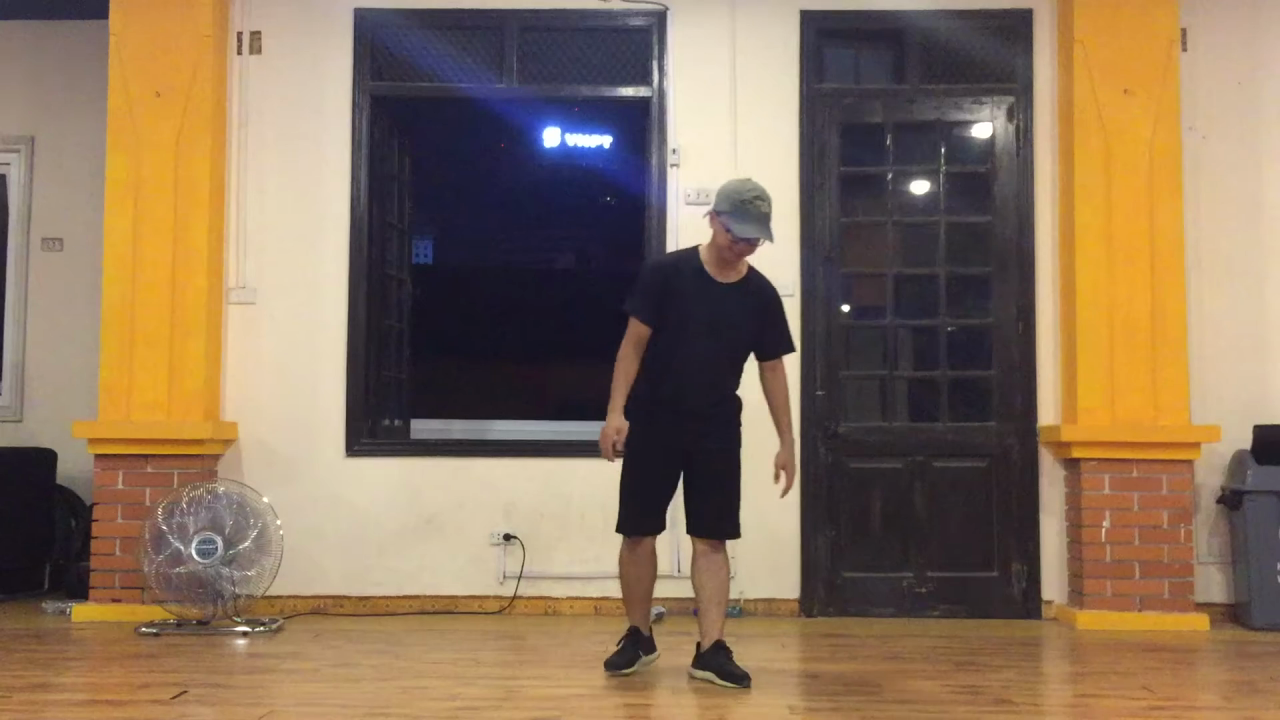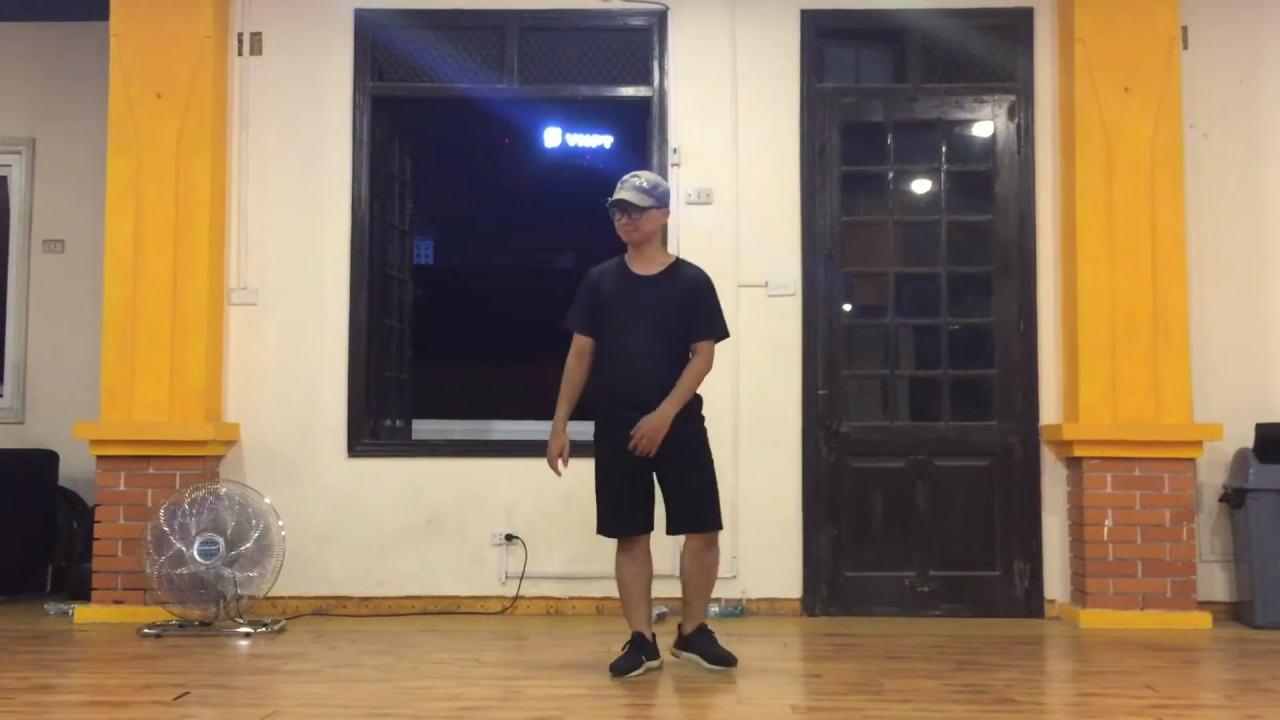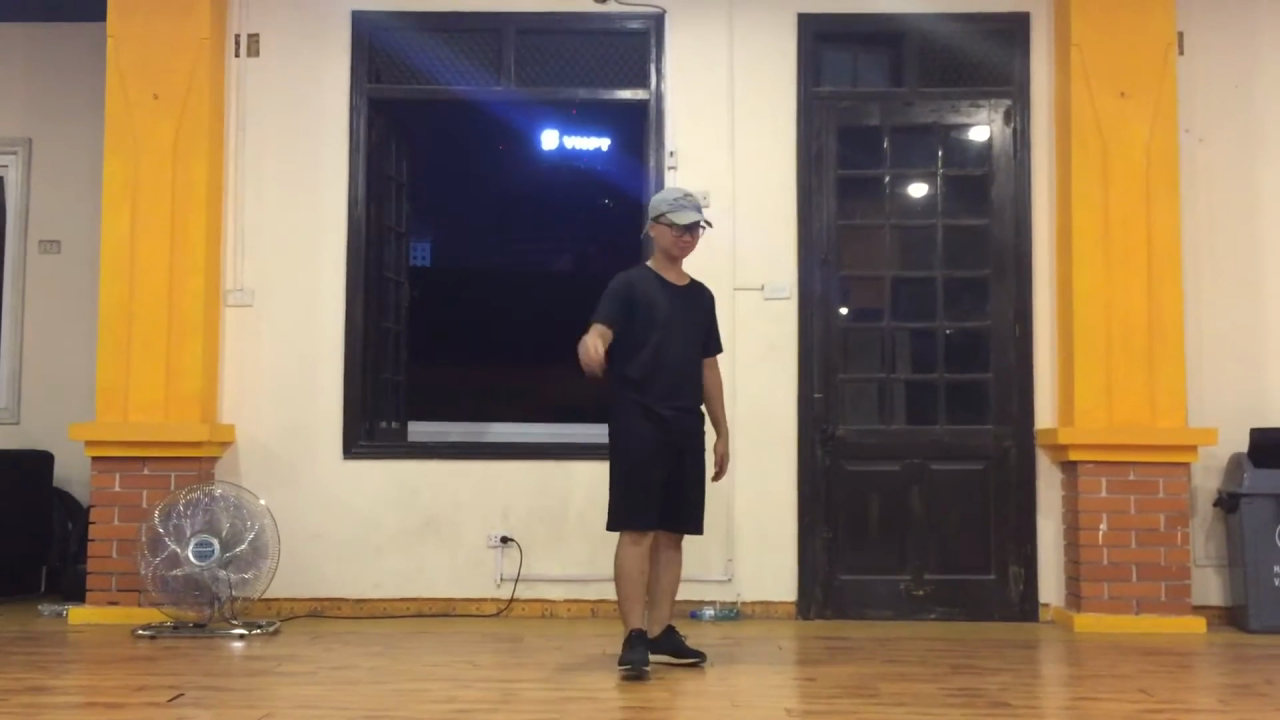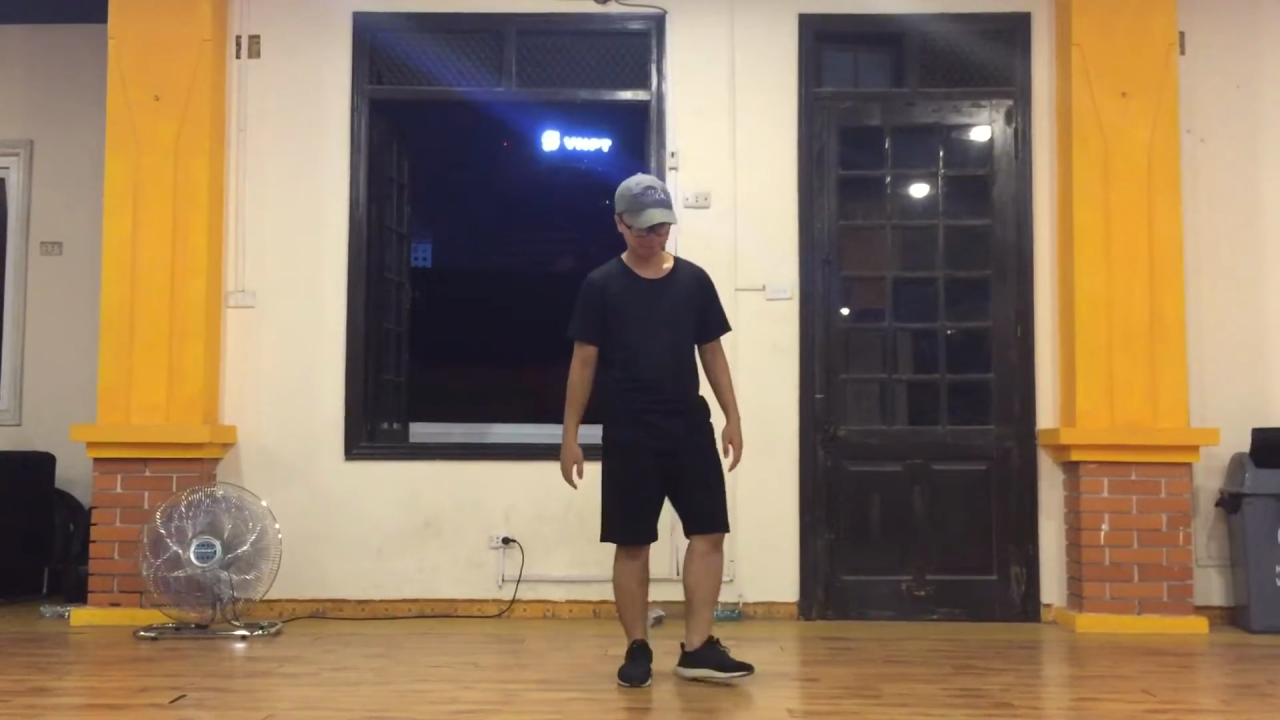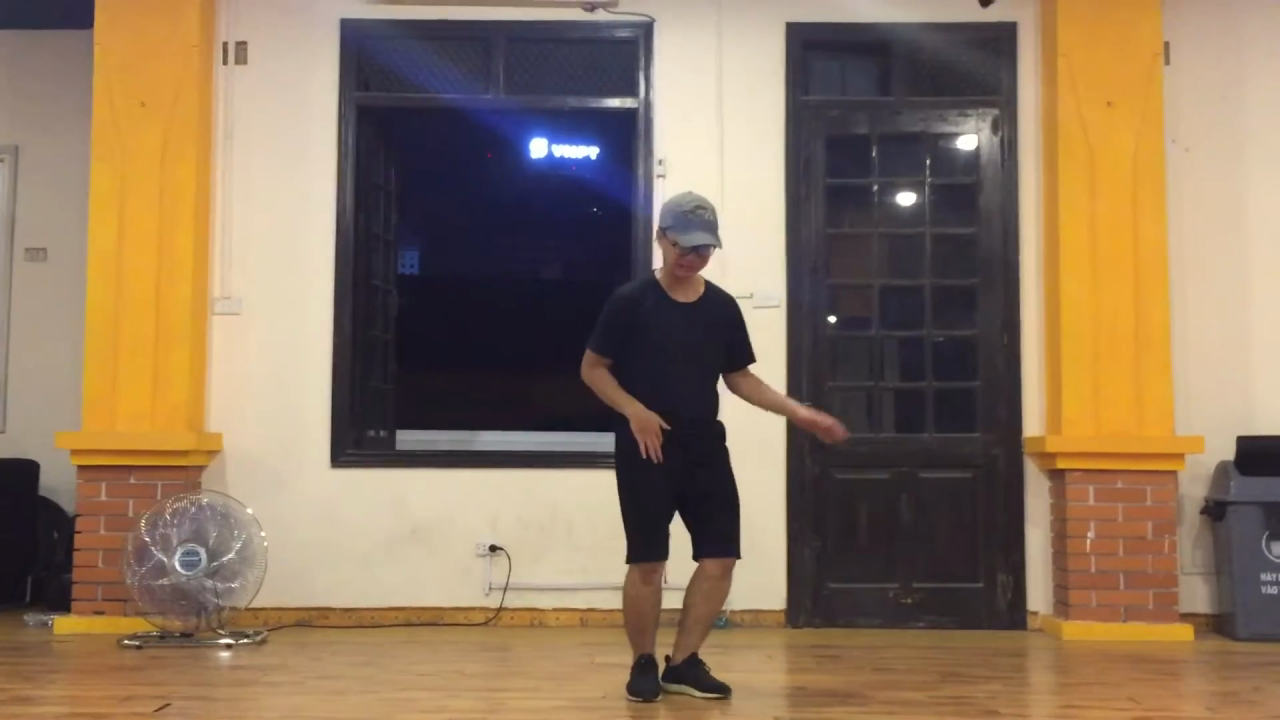
dt=1s
person 1, frame 1
left shoulder: (761, 295)
right shoulder: (667, 272)
left elbow: (772, 368)
right elbow: (634, 343)
left wrist: (786, 442)
right wrist: (615, 411)
left hip: (717, 430)
right hip: (654, 424)
left knee: (711, 538)
right knee: (638, 532)
left ankle: (710, 649)
right ankle: (638, 637)
person 1, frame 2
left shoulder: (692, 282)
right shoulder: (600, 280)
left elbow: (702, 356)
right elbow: (581, 355)
left wrist: (662, 415)
right wrist: (559, 424)
left hip: (678, 427)
right hip: (616, 429)
left knee: (702, 531)
right knee: (630, 536)
left ankle: (693, 630)
right ankle: (642, 640)
person 1, frame 3
left shoulder: (702, 297)
right shoulder: (629, 284)
right elbow: (598, 337)
left wrist: (721, 431)
right wrist: (589, 351)
left hip: (687, 428)
right hip: (639, 425)
left knee: (672, 532)
right knee: (637, 530)
left ankle: (660, 633)
right ankle: (634, 636)
person 1, frame 4
left shoulder: (694, 280)
right shoulder: (601, 285)
left elbow: (712, 352)
right elbow: (583, 363)
left wrist: (732, 418)
right wrist: (570, 435)
left hip: (690, 426)
right hip: (628, 433)
left knee: (709, 534)
right knee: (632, 544)
left ankle: (697, 647)
right ankle: (637, 648)
person 1, frame 5
left shoulder: (722, 308)
right shoulder: (631, 301)
left elbow: (740, 378)
right elbow: (592, 368)
left wrist: (799, 412)
right wrist: (634, 412)
left hip: (705, 448)
right hip: (645, 450)
left knee: (719, 559)
right knee: (646, 563)
left ankle: (683, 662)
right ankle: (642, 663)
